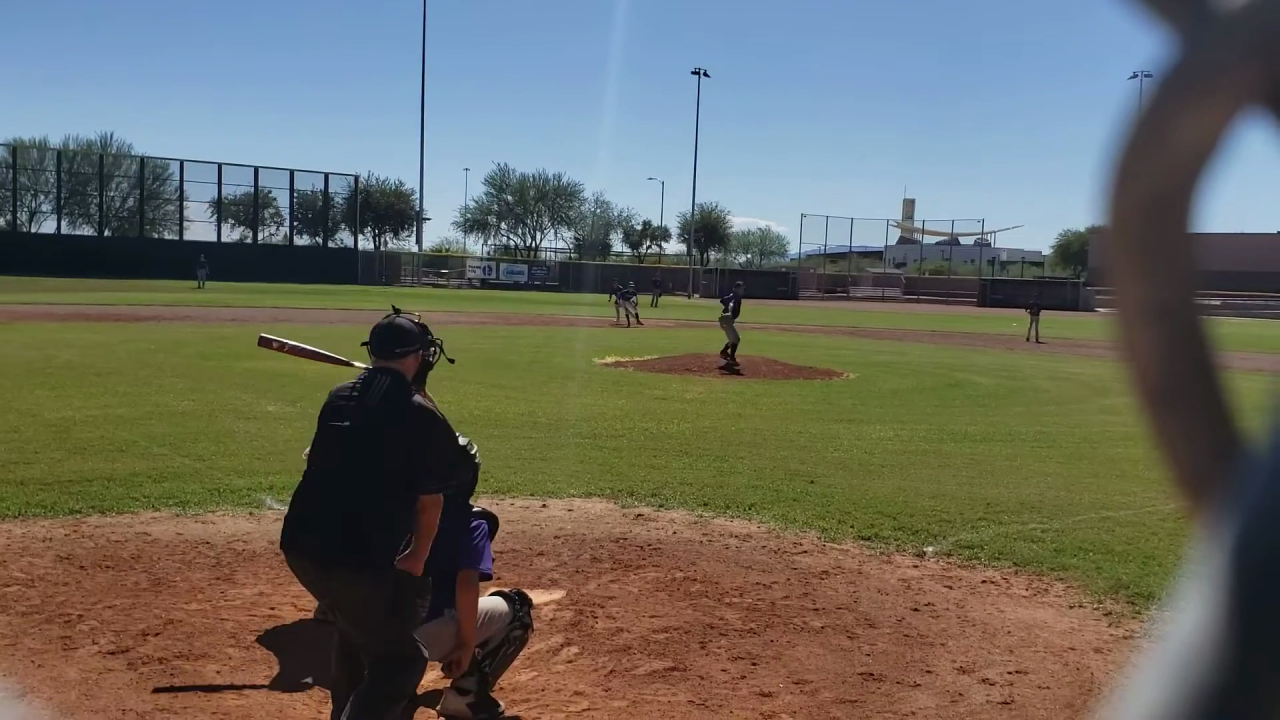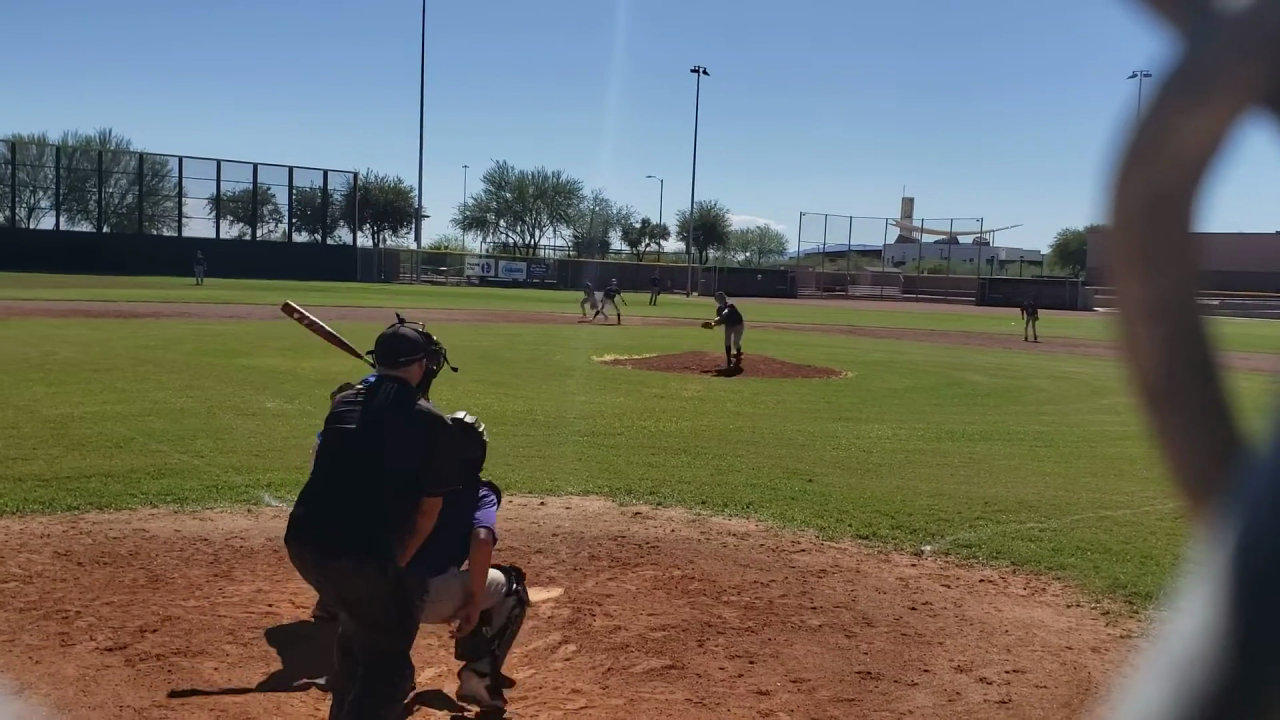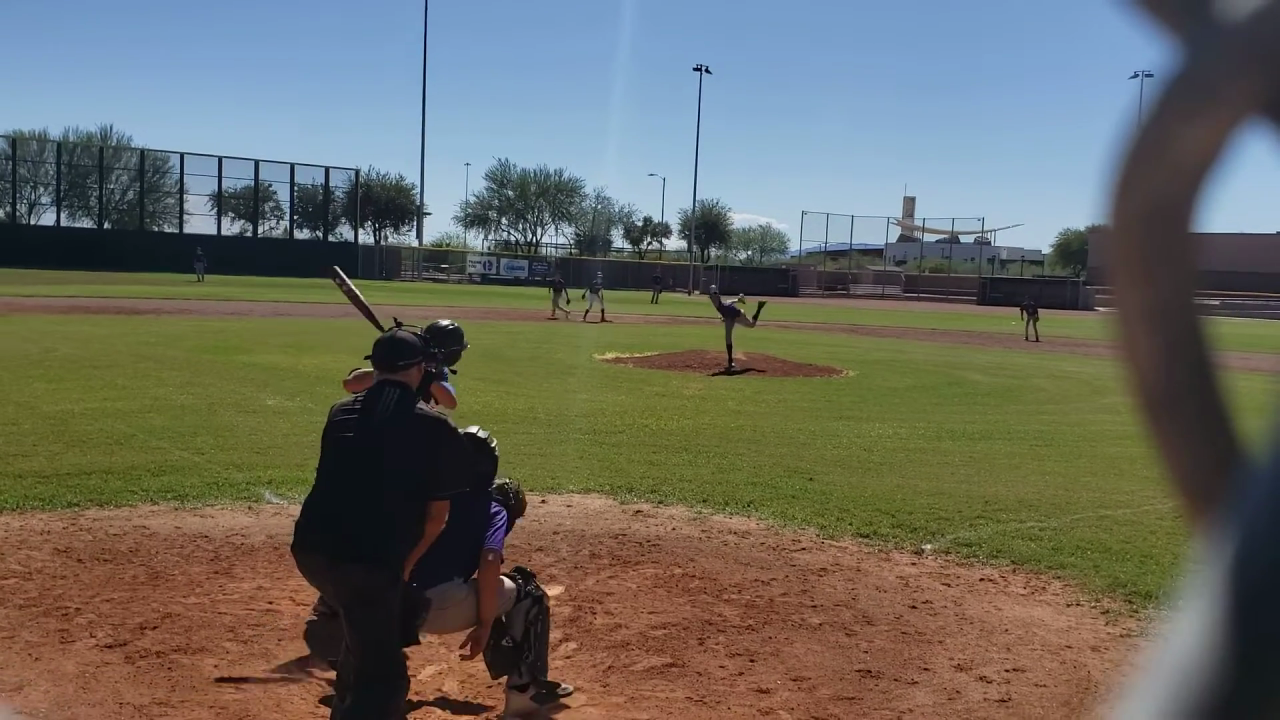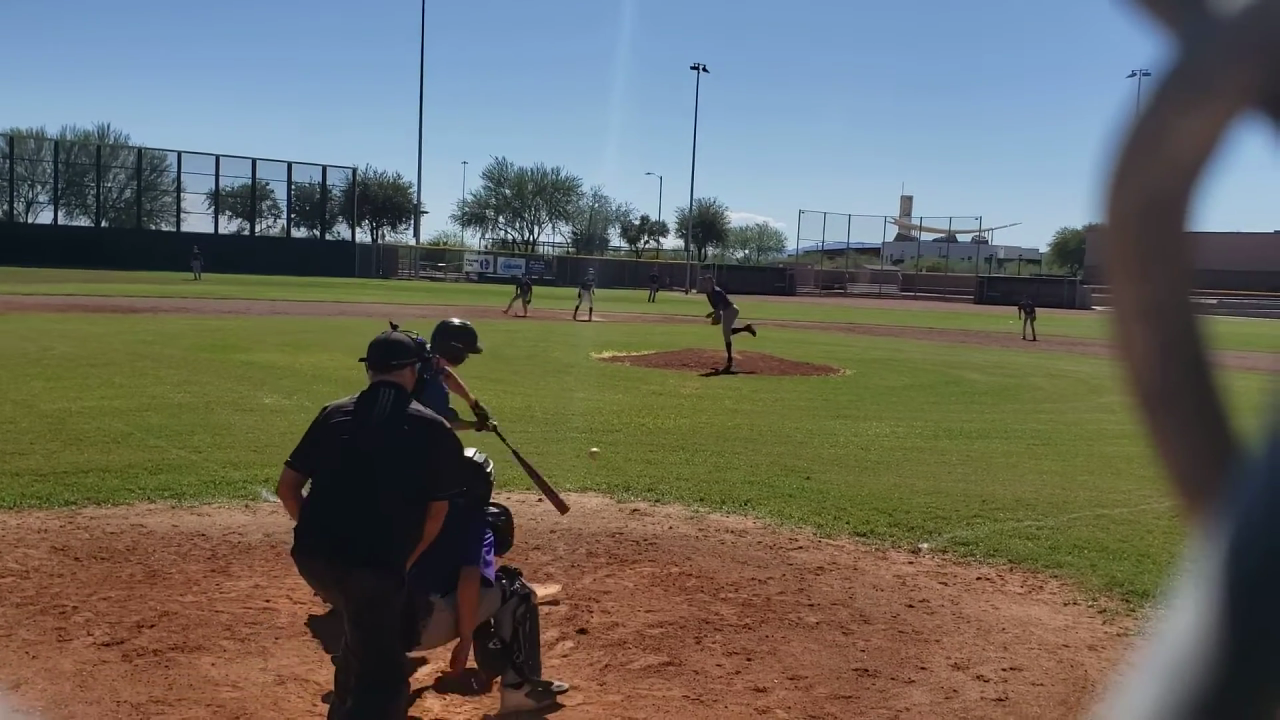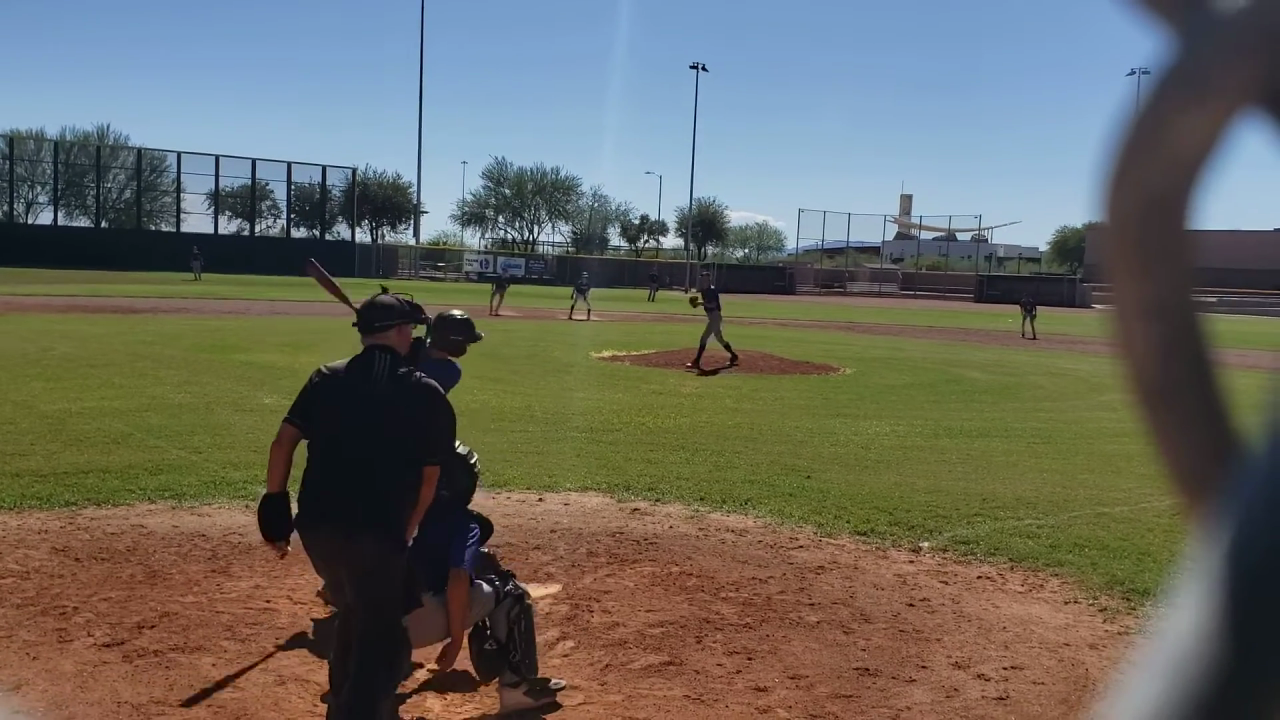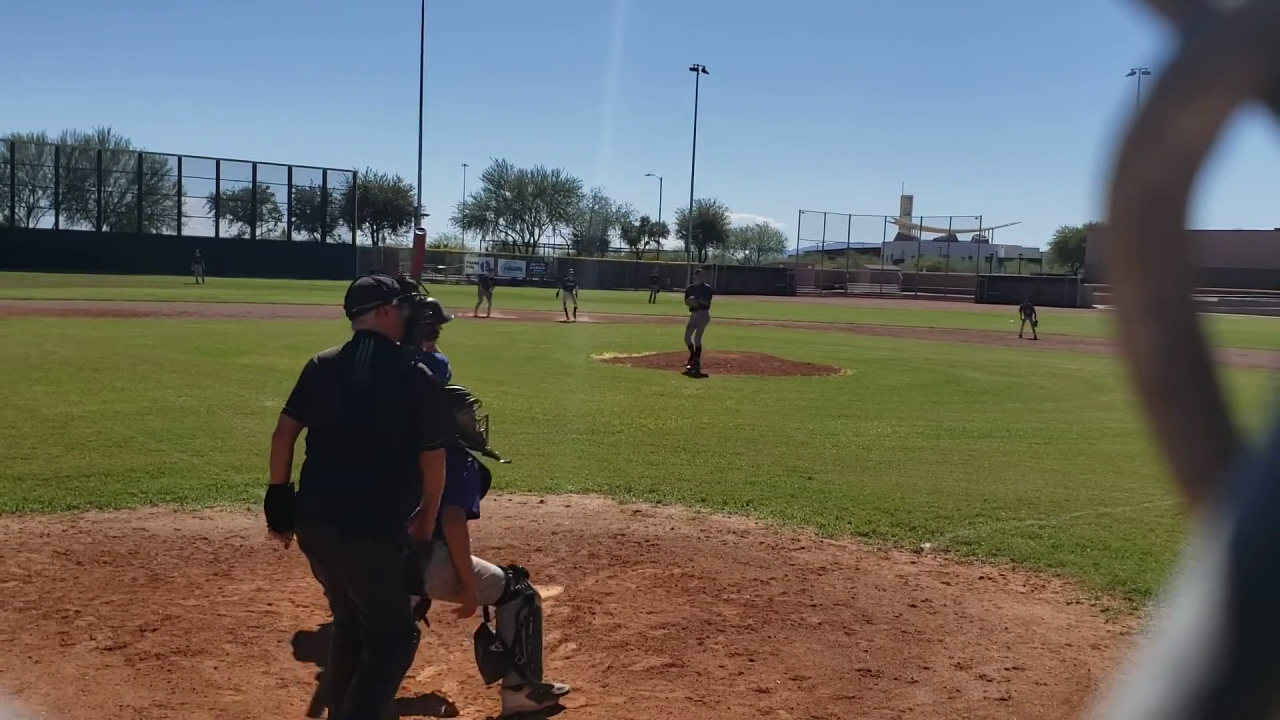
dt=0.3s
person 1, frame 1
left shoulder: (339, 398)
right shoulder: (424, 418)
right elbow: (430, 503)
right wrist: (417, 554)
left hip: (300, 544)
right hip: (357, 557)
left knee: (355, 628)
right knee: (398, 660)
person 1, frame 2
left shoulder: (344, 404)
right shoulder: (432, 424)
right elbow: (428, 509)
right wrist: (399, 558)
left hip: (303, 539)
right hip: (358, 551)
left knee: (359, 623)
right knee: (387, 668)
person 1, frame 3
left shoulder: (341, 412)
right shoulder: (437, 428)
right elbow: (436, 515)
right wrist: (404, 564)
left hip: (310, 547)
right hip: (367, 560)
left knee: (369, 624)
right knee: (383, 678)
person 1, frame 4
left shoulder: (334, 414)
right shoulder: (434, 430)
left elbow: (287, 486)
right elbow: (435, 515)
right wrist: (402, 563)
left hip: (312, 554)
right hip: (373, 562)
left knee: (367, 627)
right knee: (382, 681)
person 1, frame 5
left shoulder: (326, 378)
right shoulder: (426, 394)
left elbow: (283, 443)
right elbow: (429, 479)
left wrist: (274, 503)
right wrist: (404, 534)
left hip: (316, 523)
right hip: (374, 532)
left knee: (355, 616)
right knee: (383, 644)
person 1, frame 6
left shoulder: (321, 366)
right shoulder: (414, 379)
left elbow: (283, 433)
right elbow: (432, 463)
left wrist: (280, 495)
right wrist: (427, 514)
left hip: (315, 522)
right hip: (373, 529)
left knee: (351, 623)
right knee: (392, 635)
person 2, frame 1
right shoulder: (473, 521)
right elbow: (467, 584)
right wrist: (468, 644)
right hip: (433, 632)
right knee: (517, 607)
right ankle: (466, 693)
person 2, frame 2
right shoulder: (479, 493)
right elbow: (481, 540)
right wrist: (474, 605)
right hip: (436, 591)
right knee: (510, 588)
right ankle: (480, 678)
person 2, frame 3
right shoulder: (492, 507)
right elbow: (489, 562)
right wrist: (486, 625)
right hip: (441, 604)
right knee: (525, 591)
right ankle: (526, 690)
person 2, frame 4
right shoulder: (479, 526)
right elbow: (469, 581)
right wrist: (465, 641)
right hip: (422, 625)
right knee: (514, 590)
right ankle: (520, 686)
person 2, frame 5
right shoulder: (463, 523)
right elbow: (458, 581)
right wrist: (457, 640)
right hip: (414, 620)
right knee: (507, 591)
right ankle: (517, 685)
person 2, frame 6
right shoulder: (463, 463)
right elbow: (454, 524)
right wrist: (469, 582)
right hip: (428, 561)
right knee: (517, 593)
right ankle: (520, 689)
